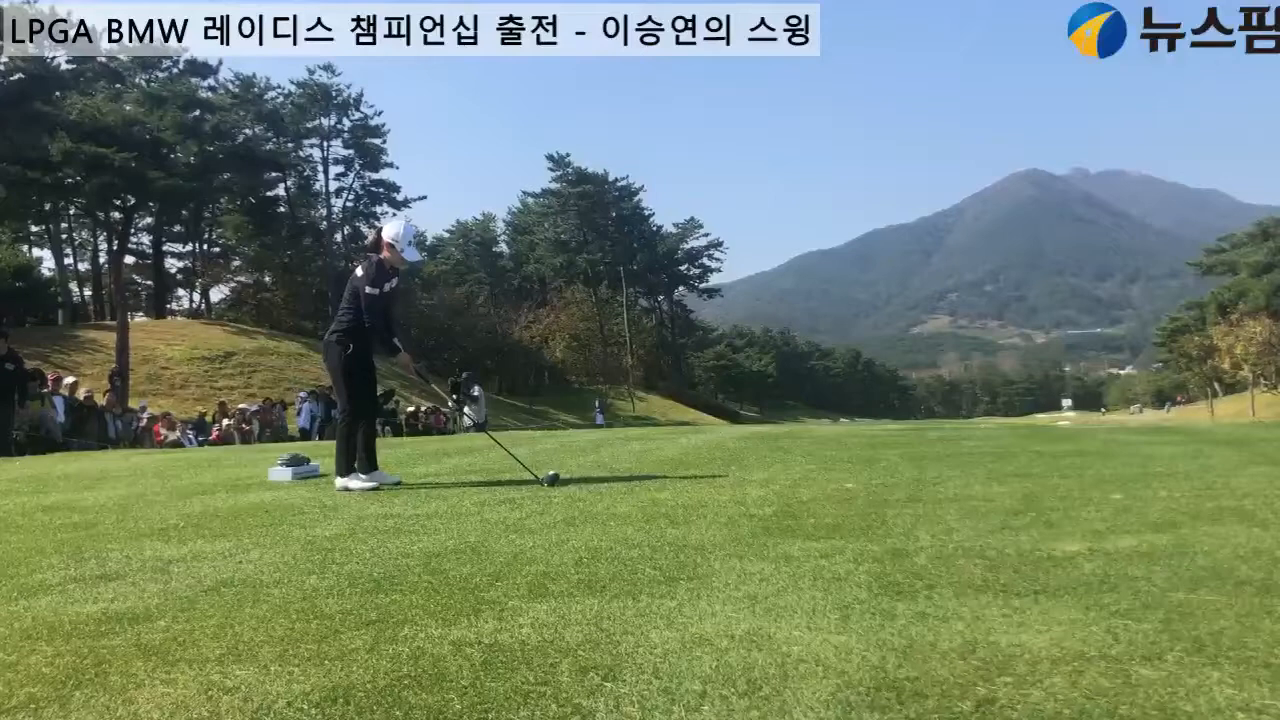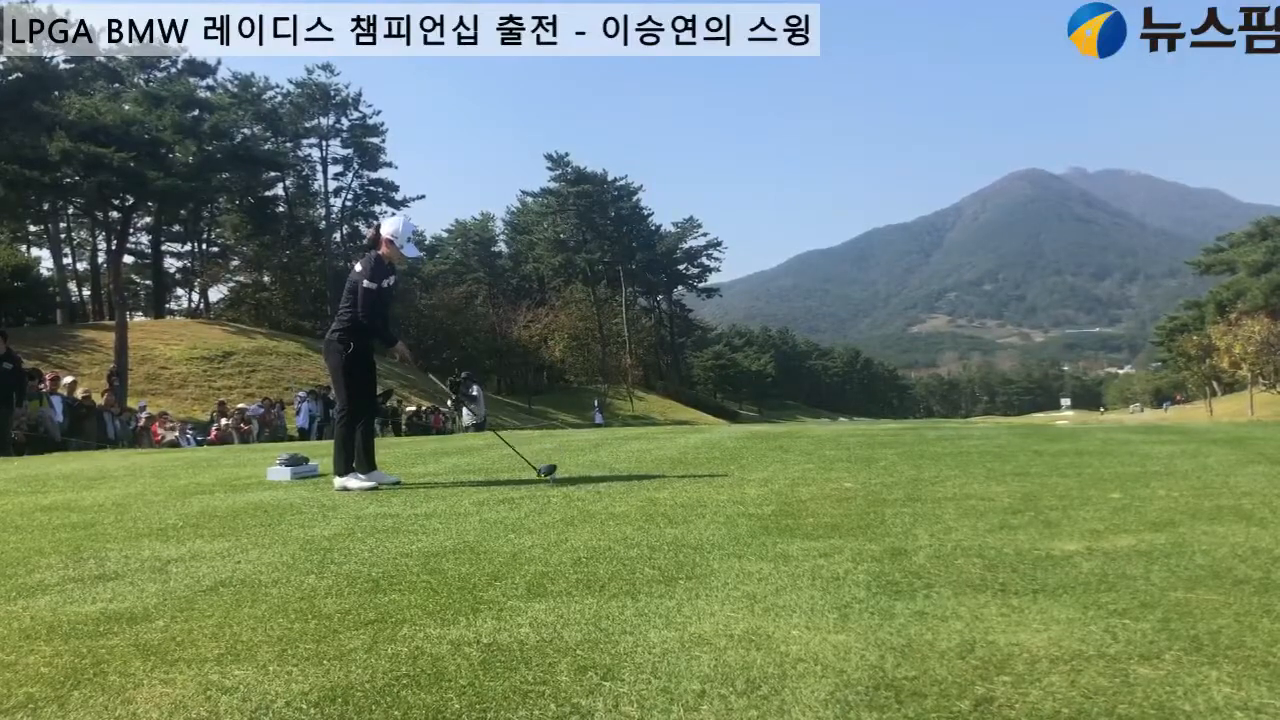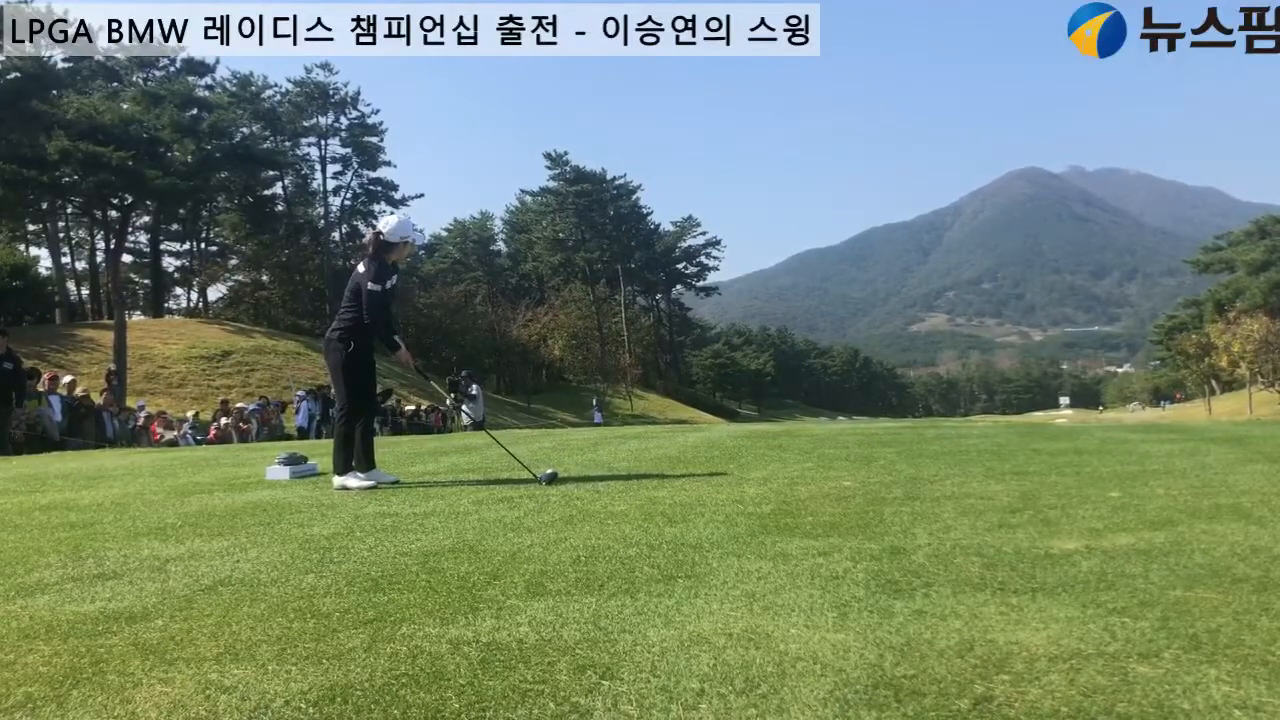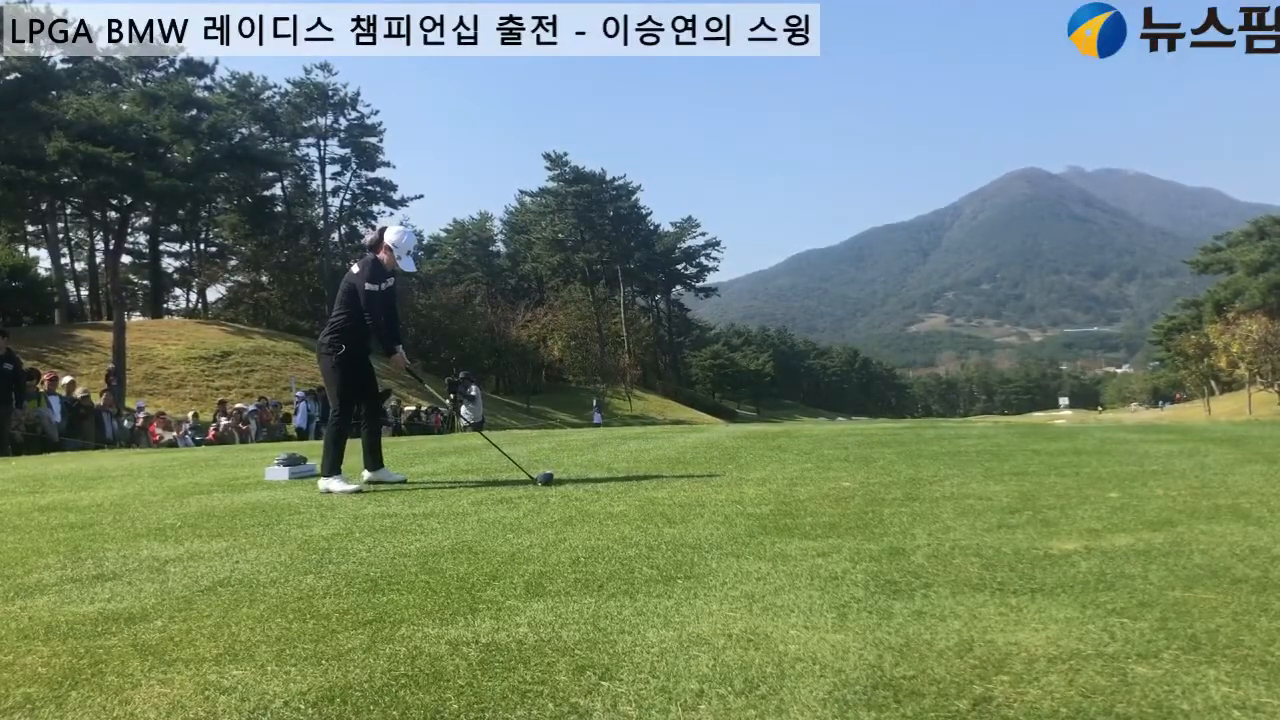
dt=1s
person 1, frame 1
left shoulder: (390, 272)
right shoulder: (371, 271)
left elbow: (385, 316)
right elbow: (371, 320)
left wrist: (399, 347)
right wrist: (396, 353)
left hip: (360, 347)
right hip: (342, 346)
left knee: (369, 408)
right knee: (351, 408)
left ankle: (368, 469)
right ankle: (345, 474)
person 1, frame 2
left shoulder: (387, 269)
right shoulder: (370, 267)
right elbow: (365, 315)
left wrist: (392, 342)
right wrist: (393, 343)
left hip: (361, 346)
right hip: (343, 344)
left knee: (367, 407)
right knee: (349, 407)
left ankle: (366, 469)
right ankle: (343, 474)
person 1, frame 3
left shoulder: (388, 268)
right shoulder: (373, 270)
right elbow: (371, 317)
left wrist: (396, 339)
right wrist: (395, 349)
left hip: (360, 345)
right hip: (343, 345)
left knee: (367, 407)
right knee: (350, 407)
left ankle: (365, 468)
right ankle: (342, 473)
person 1, frame 4
left shoulder: (386, 271)
right shoulder: (366, 270)
left elbow: (390, 313)
right elbow: (373, 318)
left wrist: (399, 348)
right wrist: (391, 352)
left hip: (356, 349)
right hip: (336, 348)
left knee: (372, 407)
right knee: (343, 410)
left ankle: (374, 468)
right ankle: (329, 476)
